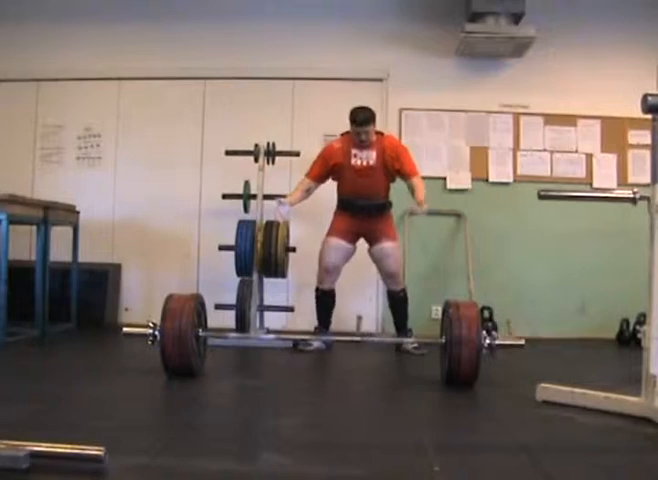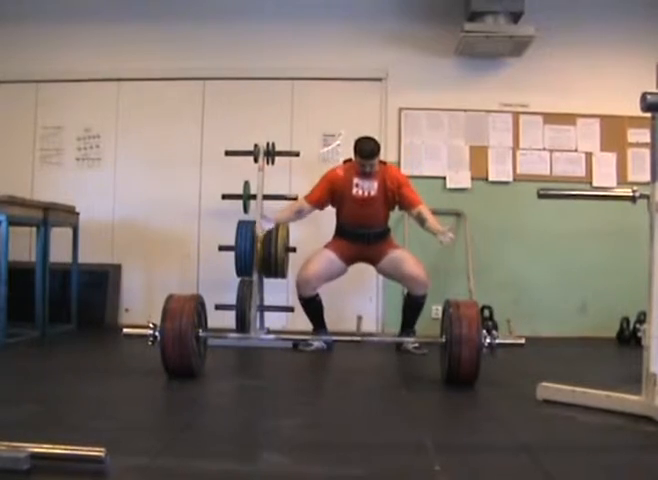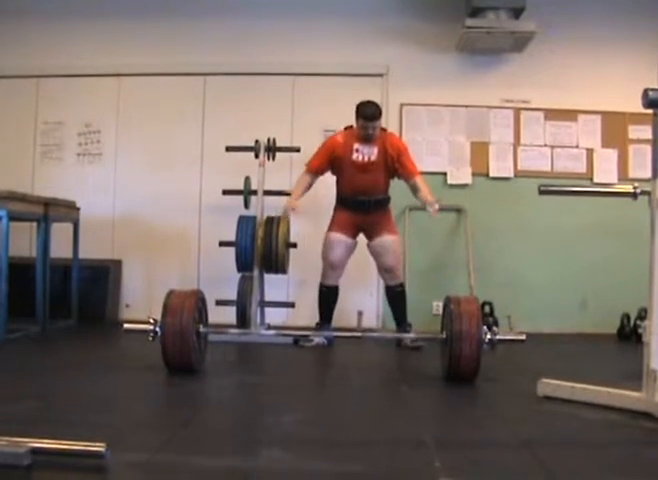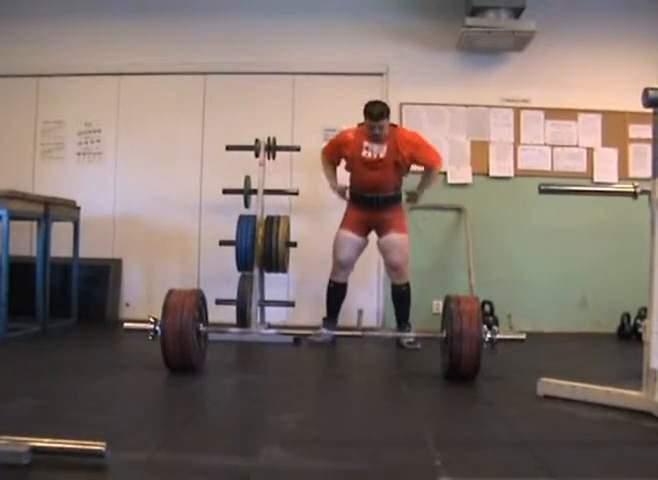
dt=0.4s
person 1, frame 1
left shoulder: (392, 146)
right shoulder: (335, 149)
left elbow: (413, 178)
right elbow: (311, 181)
left wrist: (420, 199)
right wrist: (289, 202)
left hip: (380, 218)
right hip: (346, 216)
left knee: (394, 276)
right knee: (327, 273)
left ankle: (404, 336)
right ankle: (322, 334)
person 1, frame 2
left shoulder: (394, 177)
right shoulder: (336, 176)
left elbow: (418, 209)
right elbow: (306, 205)
left wrist: (439, 230)
right wrist: (274, 220)
left hip: (381, 243)
right hip: (344, 241)
left knee: (419, 280)
right knee: (305, 280)
left ankle: (406, 336)
right ankle: (321, 334)
person 1, frame 3
left shoulder: (393, 144)
right shoulder: (337, 142)
left elbow: (413, 177)
right elbow: (310, 172)
left wrist: (428, 199)
right wrist: (293, 199)
left hip: (379, 214)
right hip: (346, 212)
left knee: (392, 270)
right knee: (331, 268)
left ankle: (404, 330)
right ankle: (324, 329)
person 1, frame 4
left shoulder: (406, 139)
right shoulder: (348, 138)
left elbow: (434, 162)
right elbow: (327, 156)
left wrist: (418, 192)
right wrist: (334, 185)
left hip: (391, 211)
right hip: (357, 209)
left knee: (398, 269)
right knee: (340, 266)
left ankle: (404, 329)
right ankle: (329, 324)
